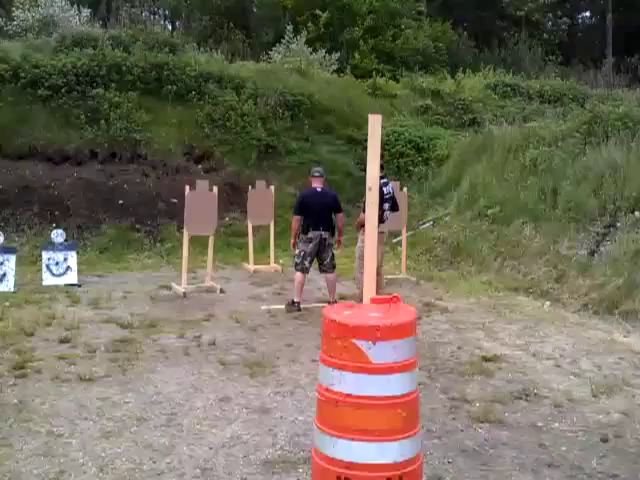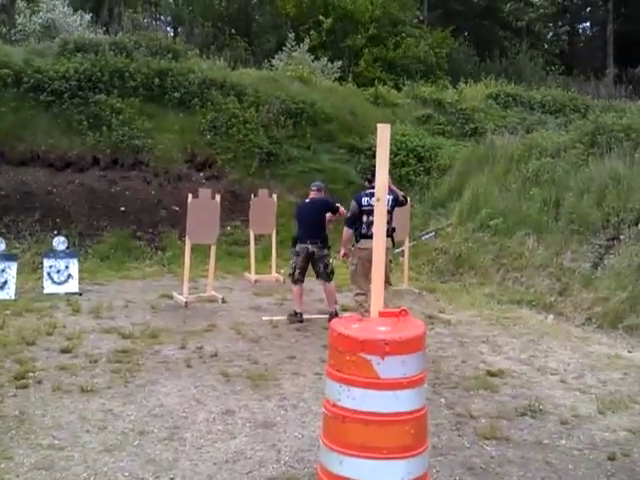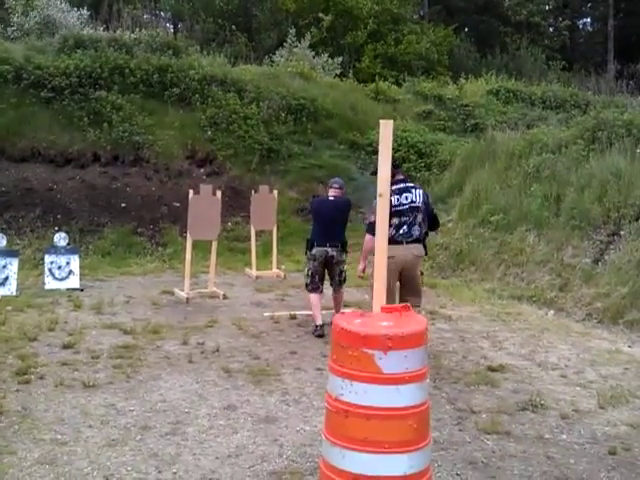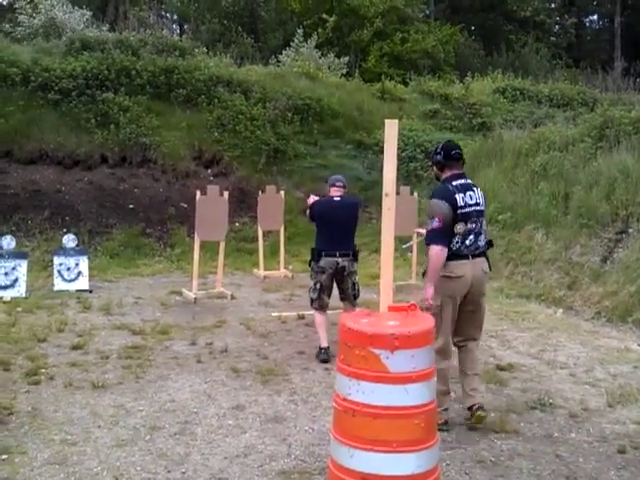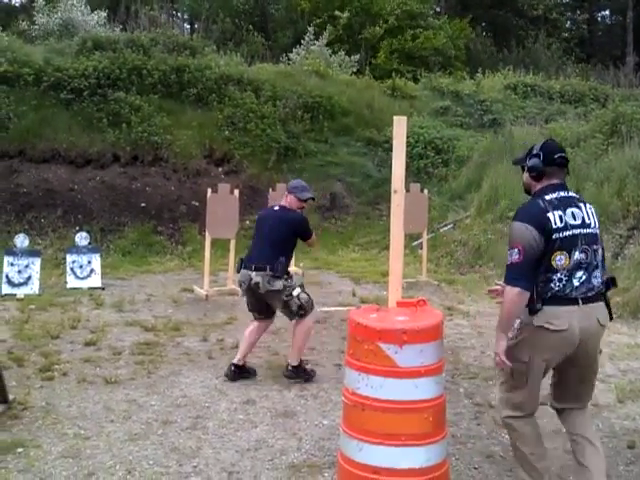
dt=1s
person 1, frame 1
right shoulder: (388, 185)
left elbow: (366, 214)
right elbow: (395, 208)
left wrist: (358, 224)
right hip: (381, 229)
left knee: (363, 269)
right knee: (377, 268)
person 1, frame 2
left shoulder: (359, 198)
right shoulder: (391, 196)
left elbow: (349, 225)
right elbow: (404, 199)
left wrist: (344, 247)
right wrist: (391, 186)
left hip: (363, 245)
right hip: (384, 245)
left knee: (361, 287)
right knee: (385, 283)
person 1, frame 3
right shoulder: (421, 194)
left elbow: (372, 232)
right elbow: (434, 224)
left wrist: (362, 261)
left hip: (390, 253)
right hip: (415, 252)
left knee: (385, 304)
right knee: (412, 302)
person 1, frame 4
left shoulder: (442, 194)
right shoulder: (475, 191)
left elbow: (438, 243)
left wrist: (430, 284)
left hip: (451, 271)
right hip: (478, 268)
left knee: (439, 344)
right knee: (469, 338)
left ankle: (438, 412)
right ankle: (475, 403)
person 1, frame 5
left shoulder: (529, 214)
right shoulder: (587, 210)
left elbow: (517, 284)
left wrist: (501, 337)
right wrist: (512, 293)
left hip: (549, 323)
right hip: (594, 318)
left knee: (516, 408)
right knee: (575, 408)
person 2, frame 1
left shoulder: (304, 195)
right shoulder: (332, 195)
left elbow: (296, 219)
right elbow: (339, 217)
left wrist: (293, 237)
right wrist: (340, 235)
left hip: (308, 235)
right hip: (326, 235)
left knee: (301, 269)
right knee: (329, 269)
left ankle: (296, 302)
right ankle: (332, 301)
person 2, frame 2
left shoulder: (300, 207)
right shoulder: (323, 202)
right elbow: (342, 213)
left wrist: (328, 217)
right wrist: (337, 208)
left hip: (300, 246)
right hip: (319, 247)
left knee: (297, 280)
right knee: (327, 279)
left ankle: (298, 313)
right ankle: (333, 312)
person 2, frame 3
left shoulder: (316, 203)
right shoulder: (346, 203)
left hip: (316, 250)
right hip: (337, 250)
left knee: (315, 289)
right knee: (337, 287)
left ankle: (318, 325)
person 2, frame 4
left shoulder: (318, 205)
right shoulder: (354, 204)
left elbow: (311, 215)
left hip: (323, 260)
right hip: (347, 260)
left knee: (320, 305)
right knee: (350, 301)
left ankle: (324, 347)
person 2, frame 5
left shoulder: (265, 214)
right shoulder: (297, 220)
right elbow: (312, 242)
left hip: (247, 275)
right hip: (272, 279)
left knee: (262, 318)
right knee: (306, 313)
left ankle: (237, 366)
right ankle: (295, 365)
